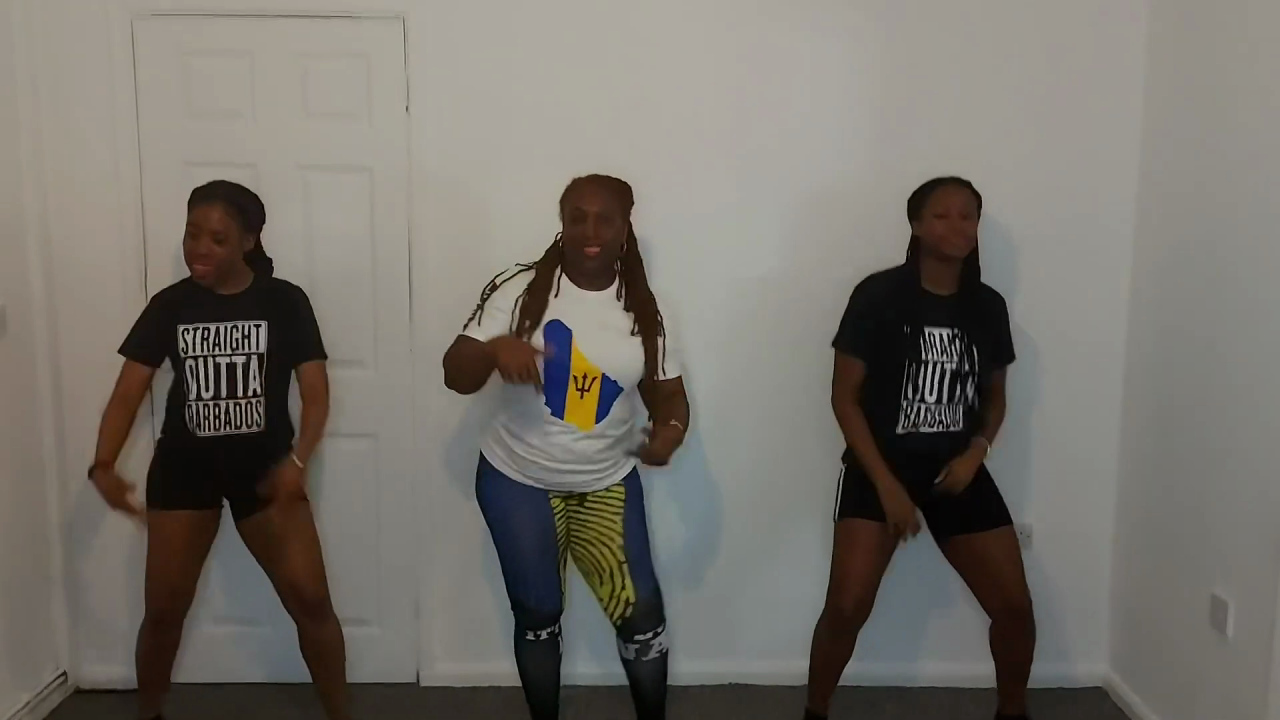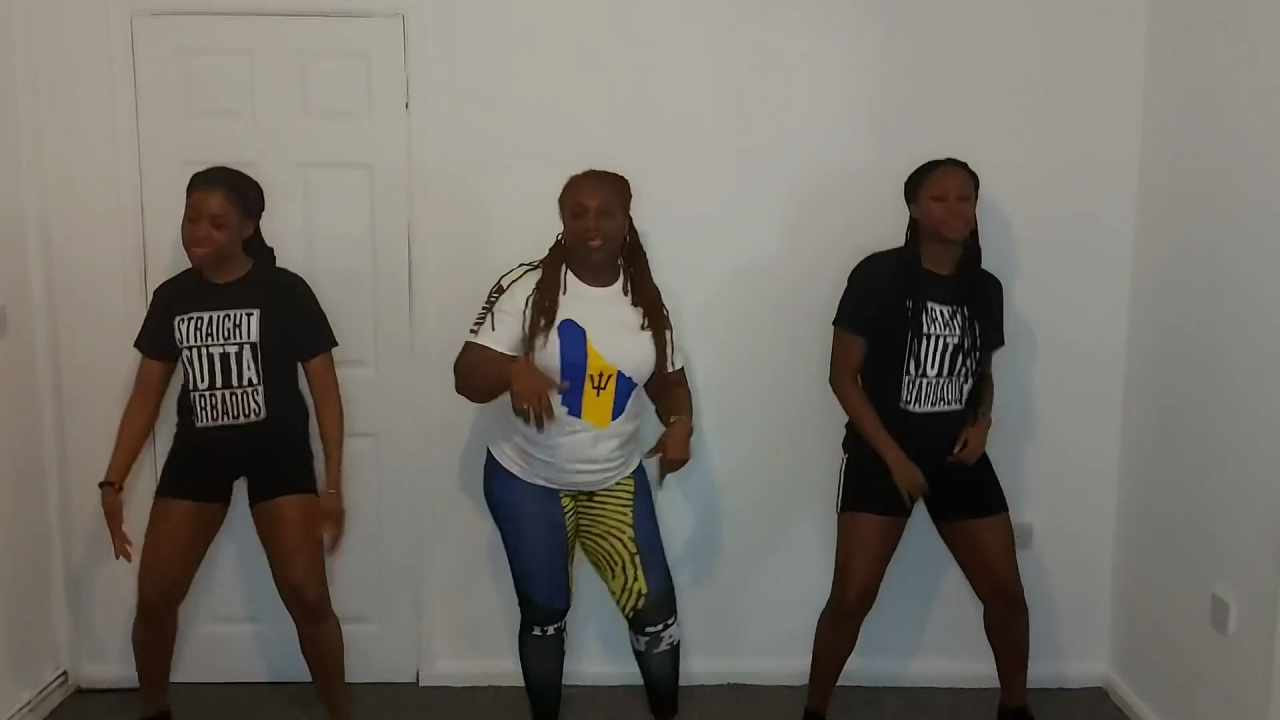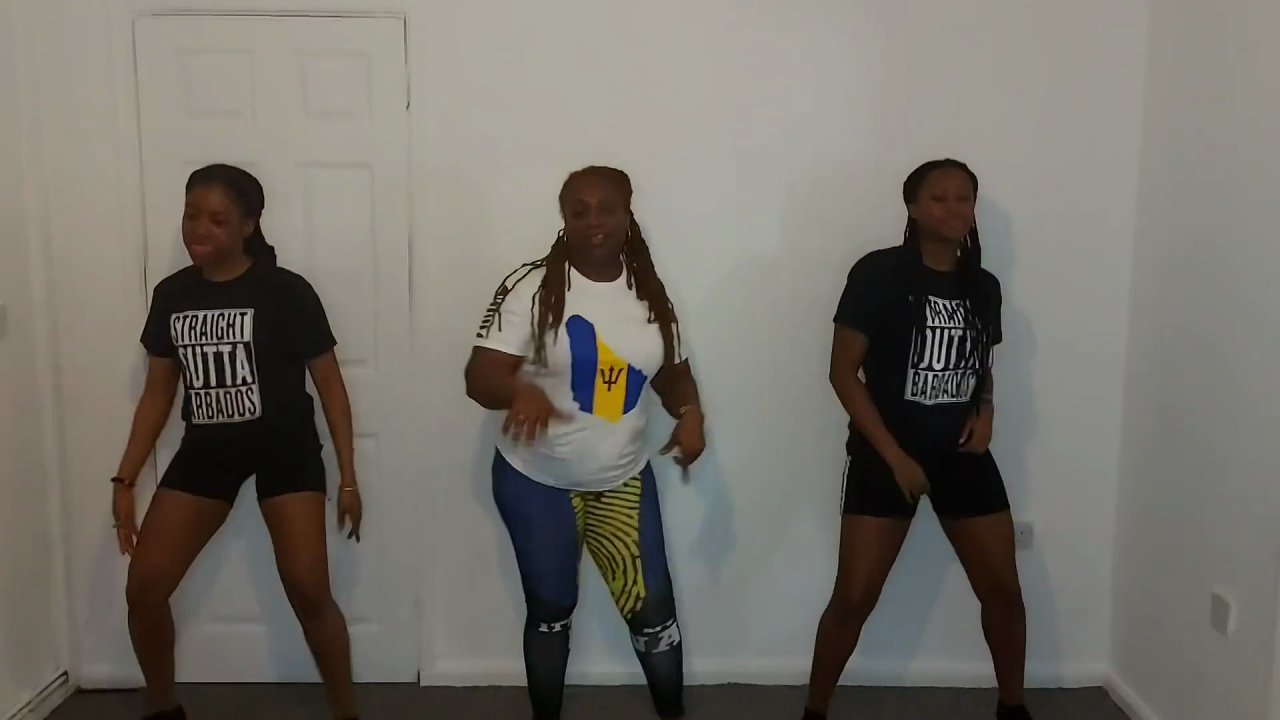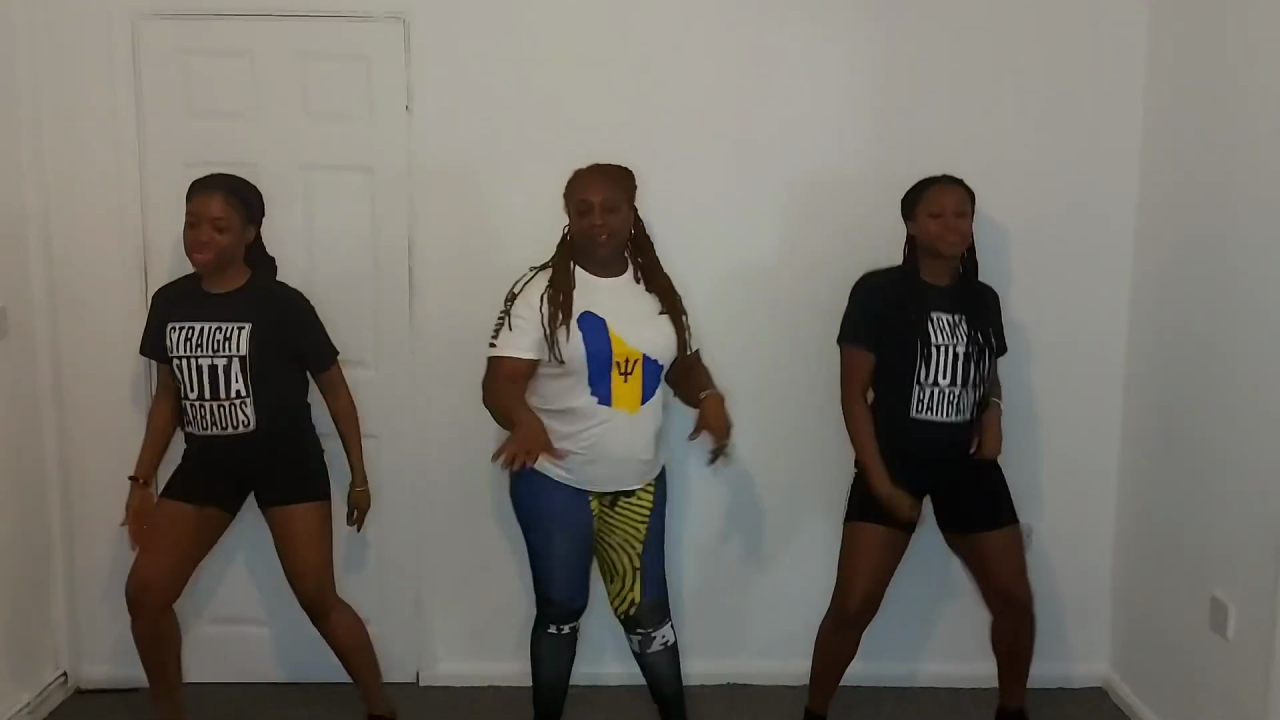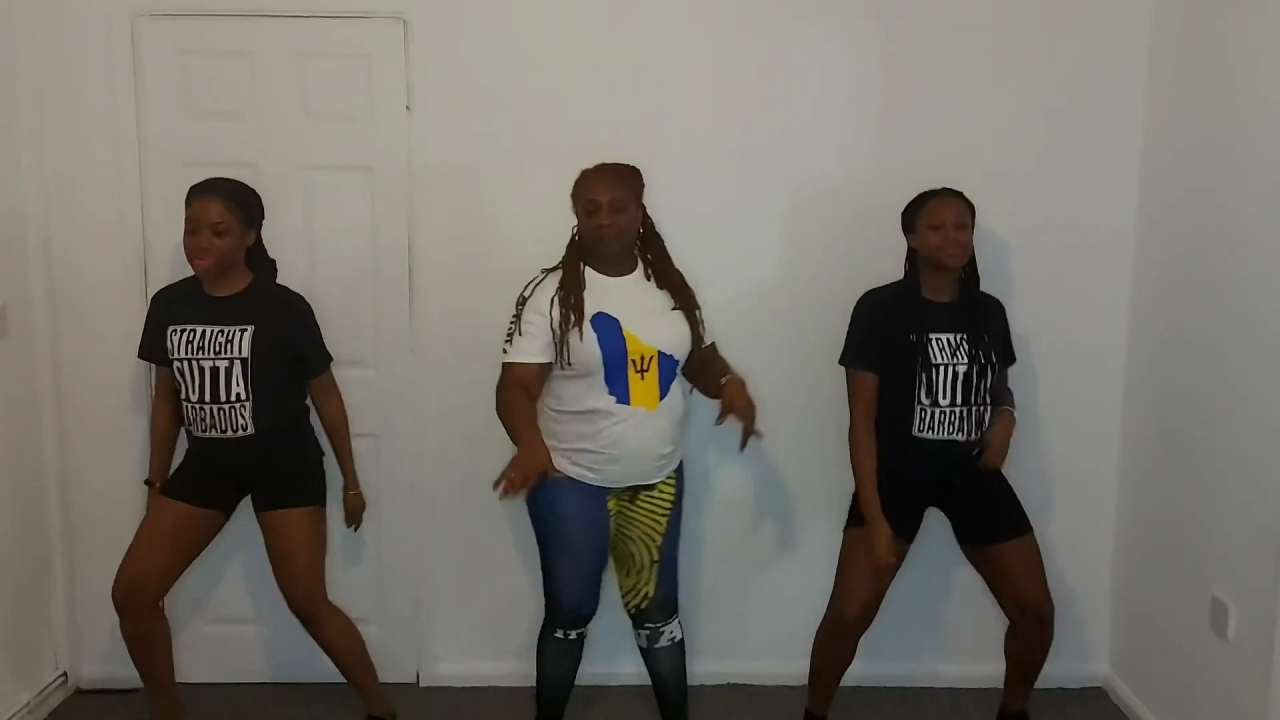
dt=0.1s
person 1, frame 1
left shoulder: (643, 308)
right shoulder: (519, 289)
left elbow: (666, 390)
right elbow: (457, 373)
left wrist: (671, 426)
right wrist: (498, 350)
left hip: (608, 484)
right hip: (518, 482)
left knee: (642, 612)
right knee: (538, 617)
person 1, frame 2
left shoulder: (648, 302)
right shoulder: (525, 289)
left elbow: (670, 383)
right elbow: (467, 377)
left wrist: (680, 425)
right wrist: (515, 375)
left hip: (616, 481)
right hip: (527, 481)
left knee: (654, 605)
right knee: (544, 613)
person 1, frame 3
left shoulder: (651, 294)
right shoulder: (531, 289)
left elbow: (672, 372)
right elbow: (480, 377)
left wrist: (689, 413)
right wrist: (520, 393)
left hip: (624, 480)
right hip: (537, 480)
left knee: (654, 606)
right knee: (550, 610)
person 1, frame 4
left shoulder: (658, 289)
right shoulder: (540, 291)
left elbow: (685, 365)
right elbow: (498, 384)
left wrist: (709, 398)
right wrist: (523, 423)
left hip: (639, 483)
right hip: (555, 481)
left knee: (644, 611)
right knee: (560, 611)
person 1, frame 5
left shoulder: (670, 286)
right shoulder: (551, 293)
left elbow: (701, 360)
right elbow: (515, 386)
left wrist: (729, 385)
right wrist: (530, 445)
left hip: (656, 480)
right hip: (573, 481)
left knee: (656, 609)
right knee: (569, 612)
person 2, frame 1
left shoulder: (989, 306)
right shoulder: (880, 295)
left elbow: (995, 395)
right elbow: (845, 396)
left wrist: (977, 449)
right wrist: (884, 485)
left hip: (955, 470)
right hip: (880, 468)
left knee: (1014, 605)
right knee: (847, 607)
person 2, frame 2
left shoulder: (985, 289)
right shoulder: (878, 276)
right elbow: (843, 375)
left wrist: (981, 422)
right wrist: (893, 457)
left hip: (957, 454)
right hip: (883, 452)
left knee: (1006, 591)
right knee: (851, 598)
person 2, frame 3
left shoulder: (984, 287)
right shoulder: (878, 273)
right elbow: (843, 372)
left wrist: (983, 411)
right wrist: (891, 453)
left hip: (961, 452)
right hip: (887, 450)
left knee: (1003, 588)
right knee: (854, 598)
person 2, frame 4
left shoulder: (983, 300)
right shoulder: (879, 291)
right elbow: (853, 393)
left wrist: (992, 412)
right wrist: (879, 481)
left hip: (968, 462)
right hip: (893, 464)
left knee: (1014, 599)
right knee: (853, 605)
person 2, frame 5
left shoulder: (989, 313)
right shoulder: (880, 309)
right elbow: (862, 414)
left wrist: (1001, 421)
right wrist: (873, 515)
left hip: (973, 476)
right hip: (898, 474)
left knee: (1035, 611)
right knee: (848, 614)
person 3, frame 1
left shoulder: (284, 303)
right shoulder: (168, 306)
left elbow: (315, 392)
right elbow: (126, 394)
left wrist: (298, 461)
right wrist: (104, 465)
left hip: (264, 464)
right hip: (185, 464)
left knee: (309, 597)
right knee: (165, 608)
person 3, frame 2
left shoulder: (286, 292)
right shoulder: (172, 297)
left elbow: (325, 388)
right elbow: (147, 394)
left wrist: (332, 486)
right wrist: (114, 482)
left hip: (277, 453)
right hip: (197, 456)
left knee: (308, 597)
right knee: (154, 597)
person 3, frame 3
left shoulder: (284, 292)
right shoulder: (172, 294)
left elbow: (329, 384)
right elbow: (158, 393)
left wrist: (347, 478)
right wrist: (126, 478)
left hip: (282, 451)
right hip: (203, 453)
left knee: (309, 595)
right knee: (145, 585)
person 3, frame 4
left shoulder: (283, 305)
right shoulder: (170, 302)
left elbow: (334, 388)
right elbow: (168, 396)
left wrist: (359, 476)
right wrist: (142, 481)
left hip: (287, 460)
right hip: (207, 463)
left knee: (318, 600)
right knee: (143, 593)
person 3, frame 5
left shoulder: (284, 309)
right shoulder: (168, 305)
left elbow: (325, 396)
right elbow: (166, 397)
left wrist: (351, 481)
right wrist: (156, 481)
left hip: (284, 464)
right hip: (205, 465)
left knee: (309, 604)
right knee: (132, 593)
